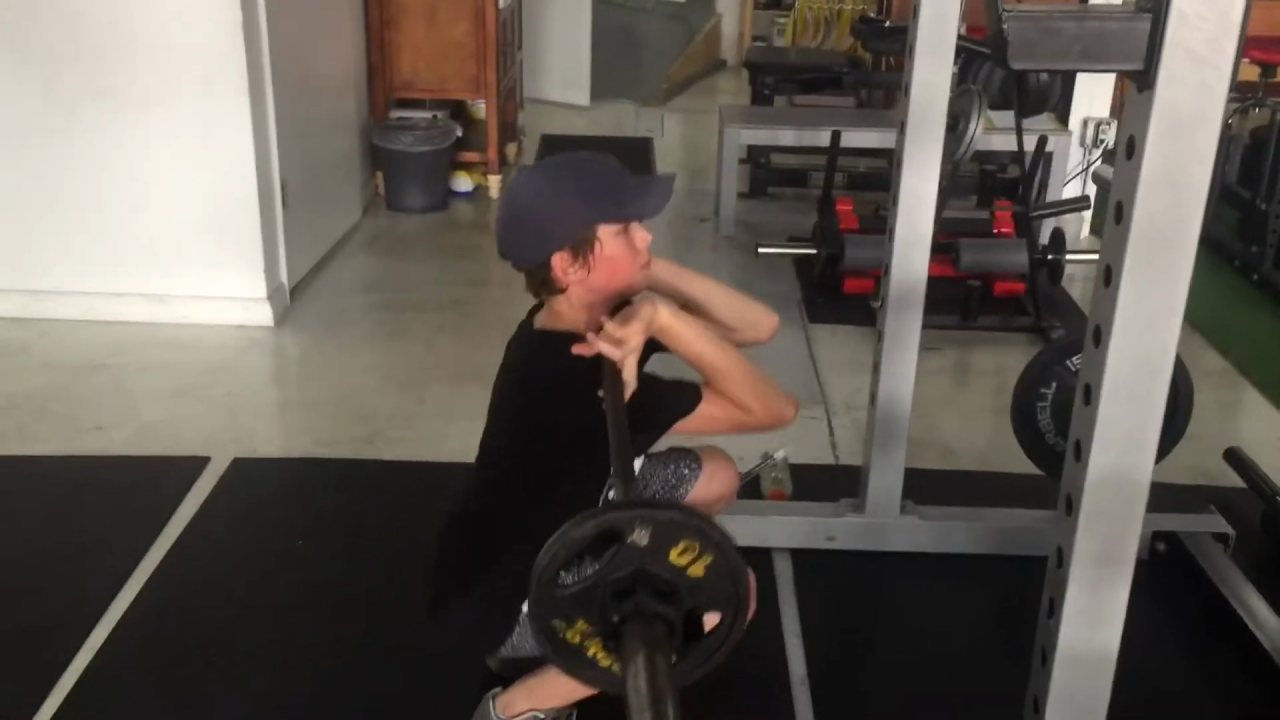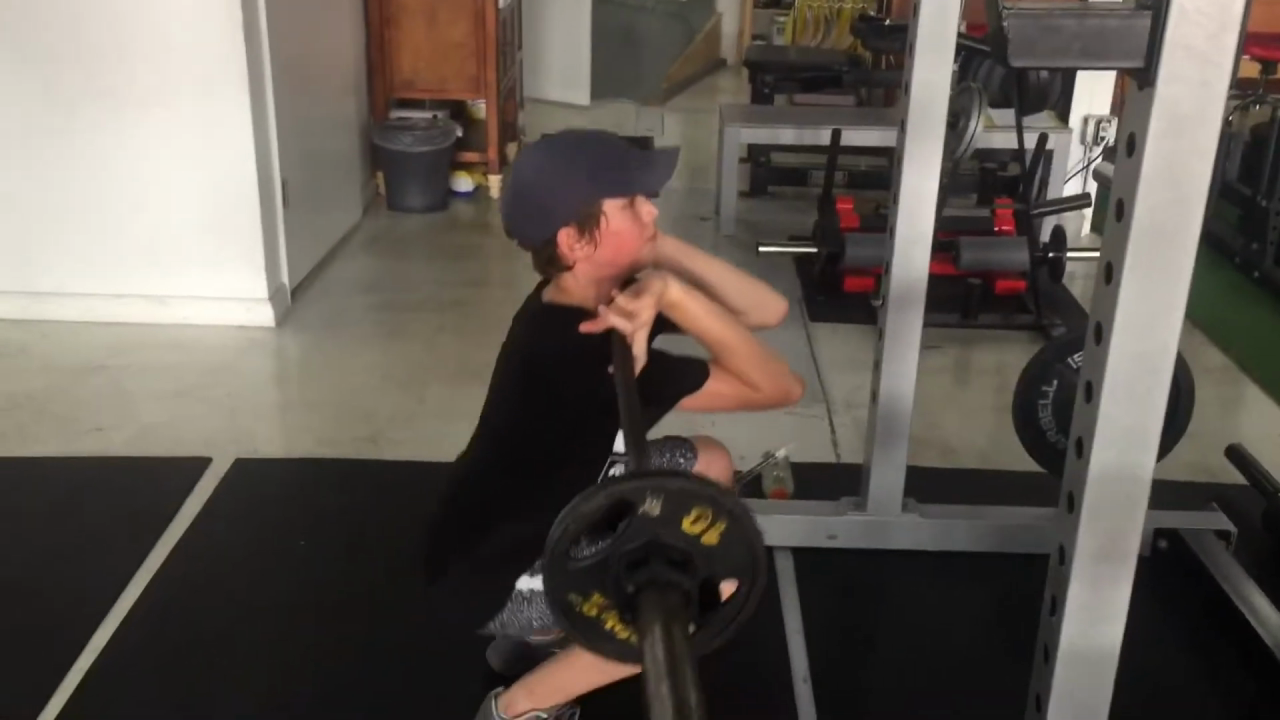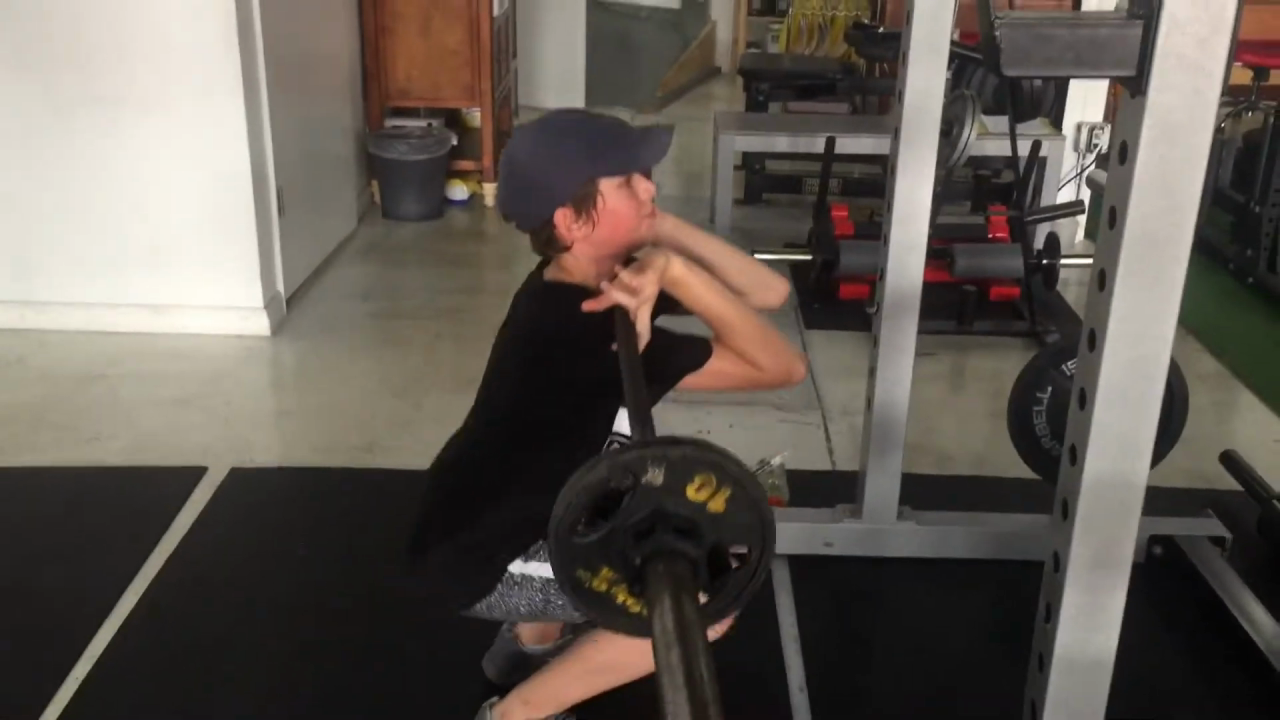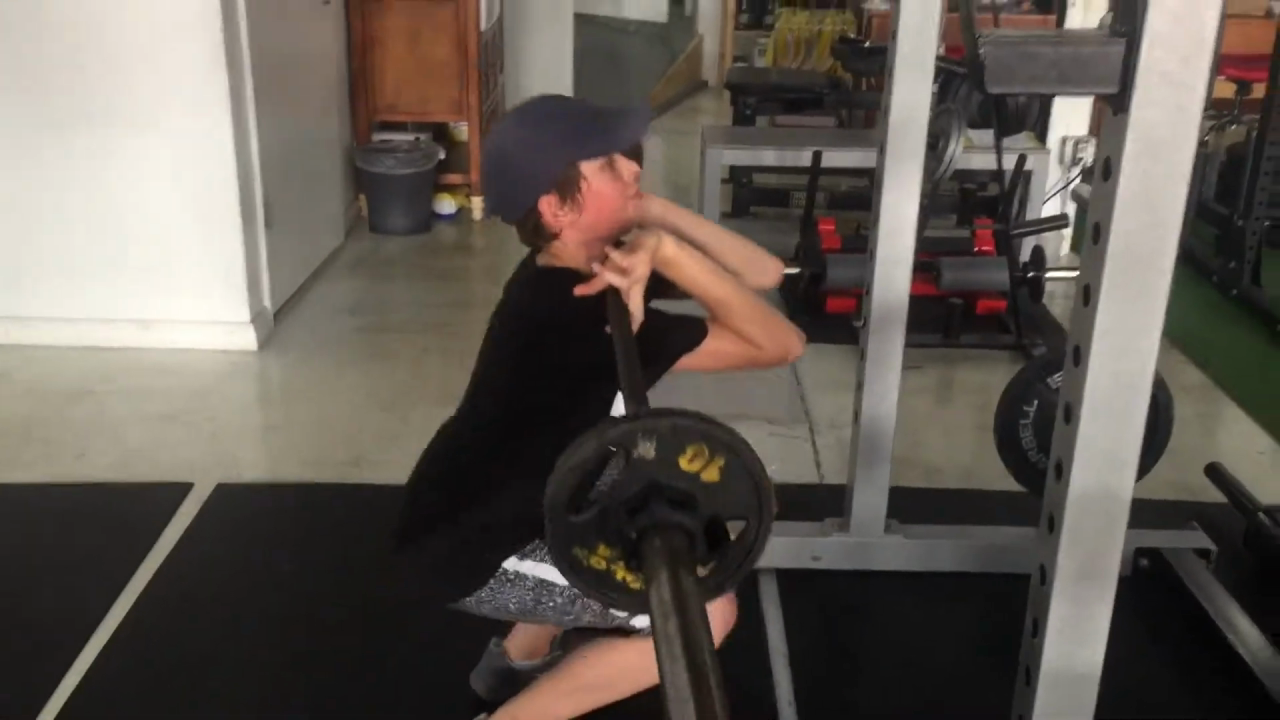
dt=0.1s
person 1, frame 1
left shoulder: (598, 318)
right shoulder: (567, 377)
left elbow: (759, 324)
right elbow: (773, 409)
left wrist: (654, 273)
right wrist: (663, 319)
right hip: (494, 593)
left knee: (714, 477)
left ankle: (539, 636)
person 1, frame 2
left shoulder: (604, 296)
right shoulder: (576, 352)
left elbow: (767, 309)
right elbow: (779, 386)
left wrist: (661, 252)
right wrist: (671, 293)
left hip: (536, 520)
right hip: (489, 568)
left knee: (707, 466)
right knee: (718, 590)
left ankle: (540, 628)
person 1, frame 3
left shoulder: (601, 279)
right shoulder: (579, 331)
left elbow: (770, 292)
right elbow: (781, 365)
left wrist: (662, 231)
right wrist: (673, 272)
left hip: (526, 502)
right hip: (478, 548)
left ankle: (529, 640)
person 1, frame 4
left shoulder: (591, 268)
right shoulder: (573, 315)
left elbow: (762, 274)
right elbow: (779, 342)
left wrist: (652, 214)
right wrist: (666, 251)
left hip: (513, 499)
right hip: (470, 543)
right knee: (706, 611)
left ankle: (519, 656)
